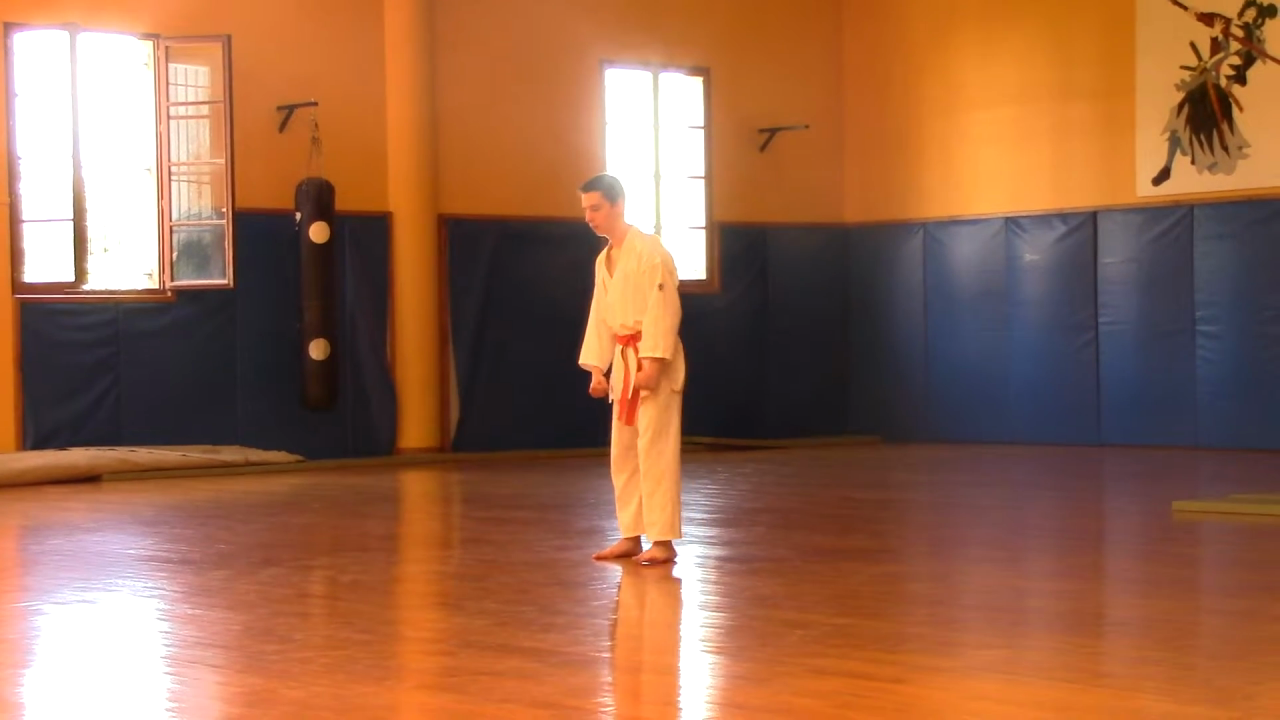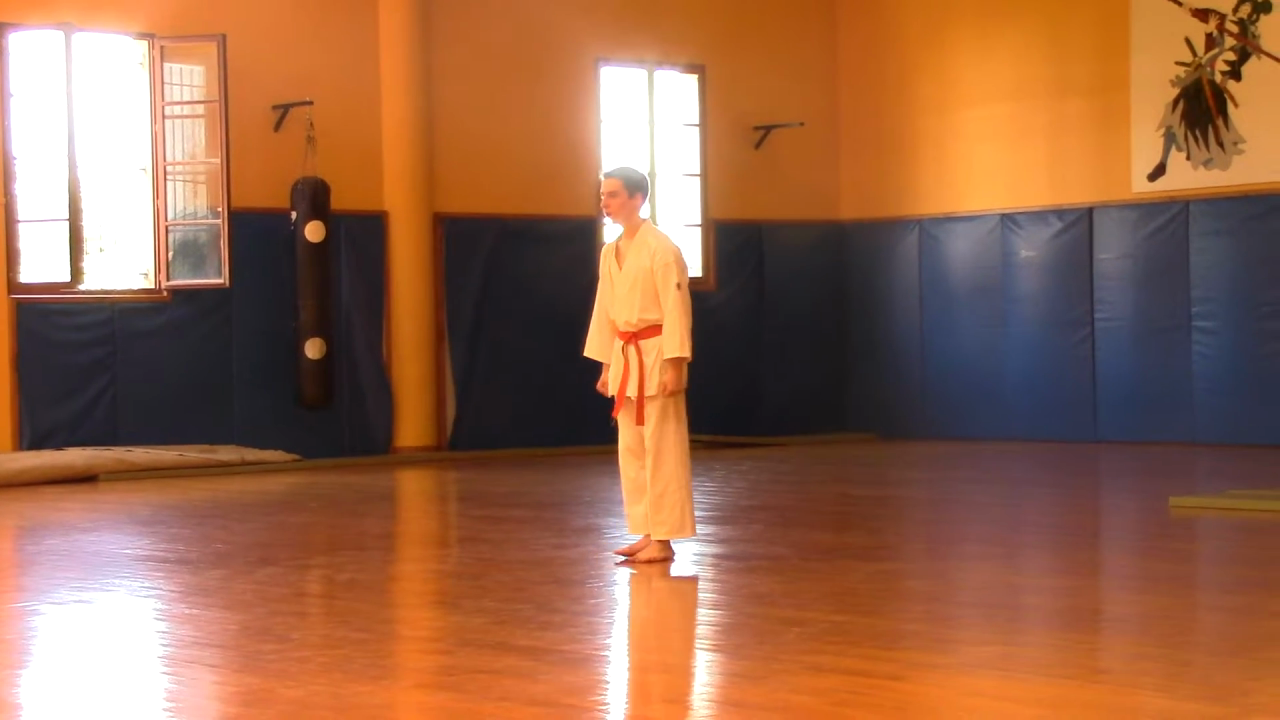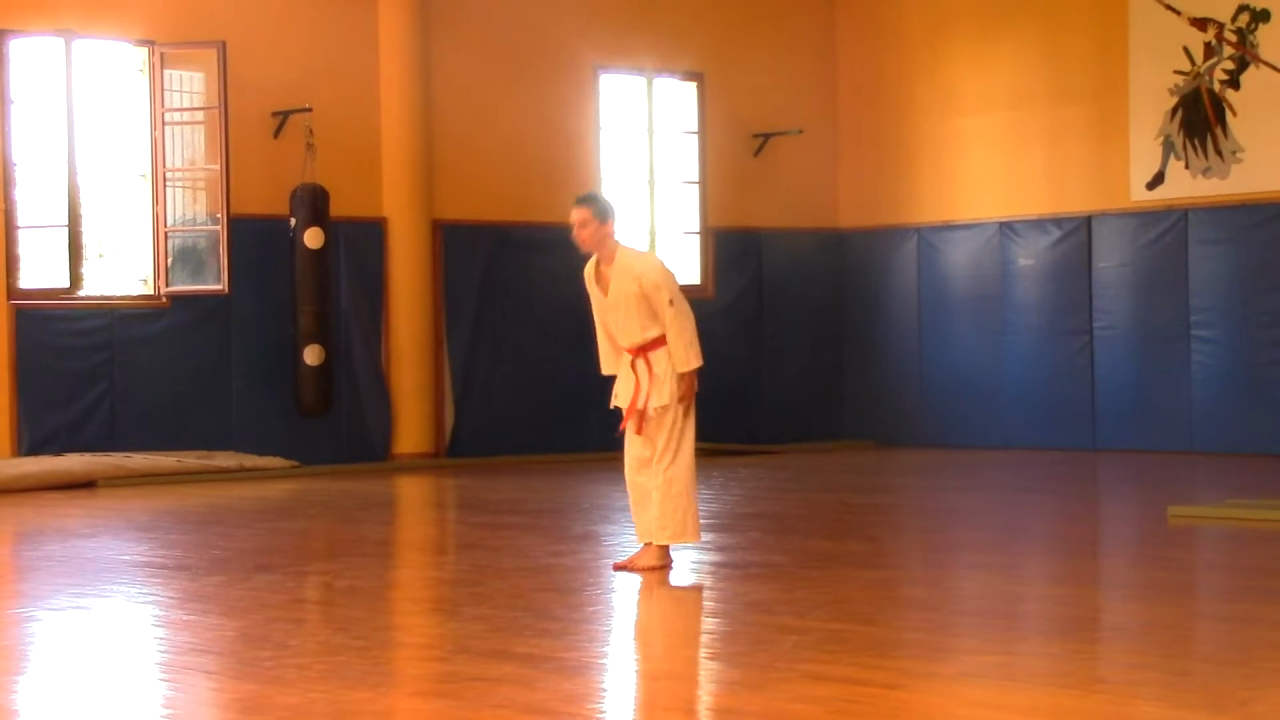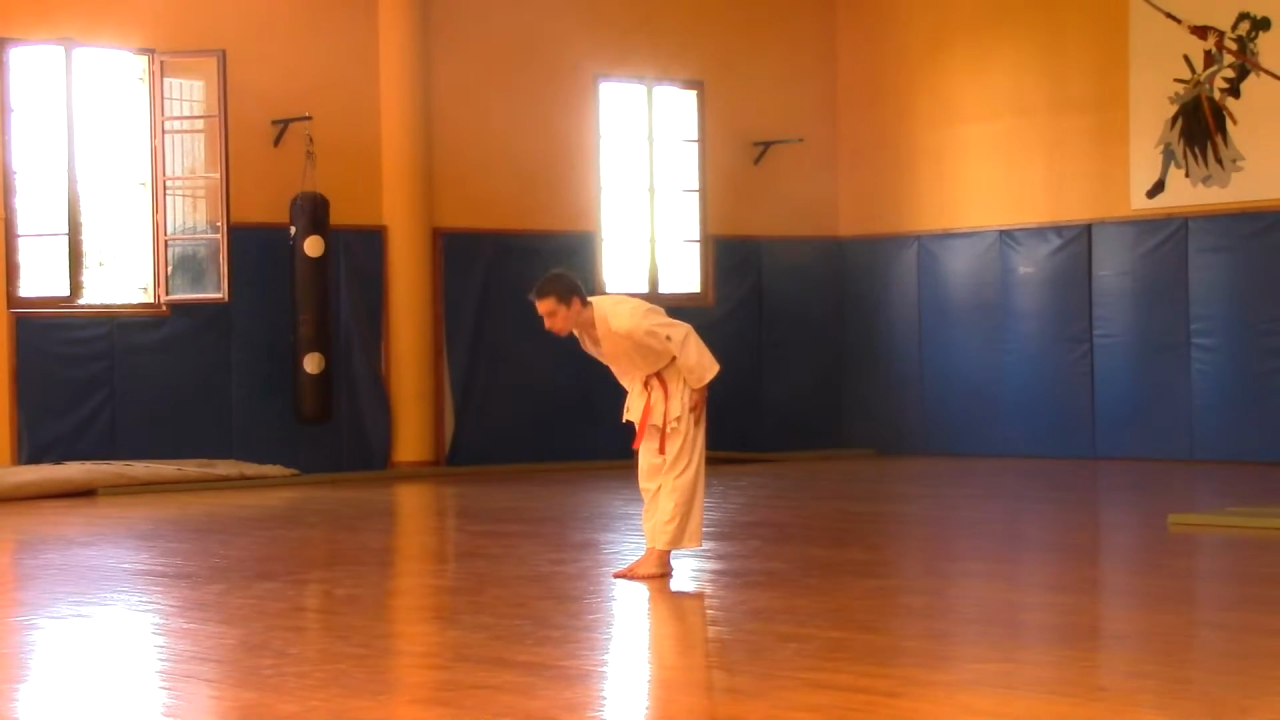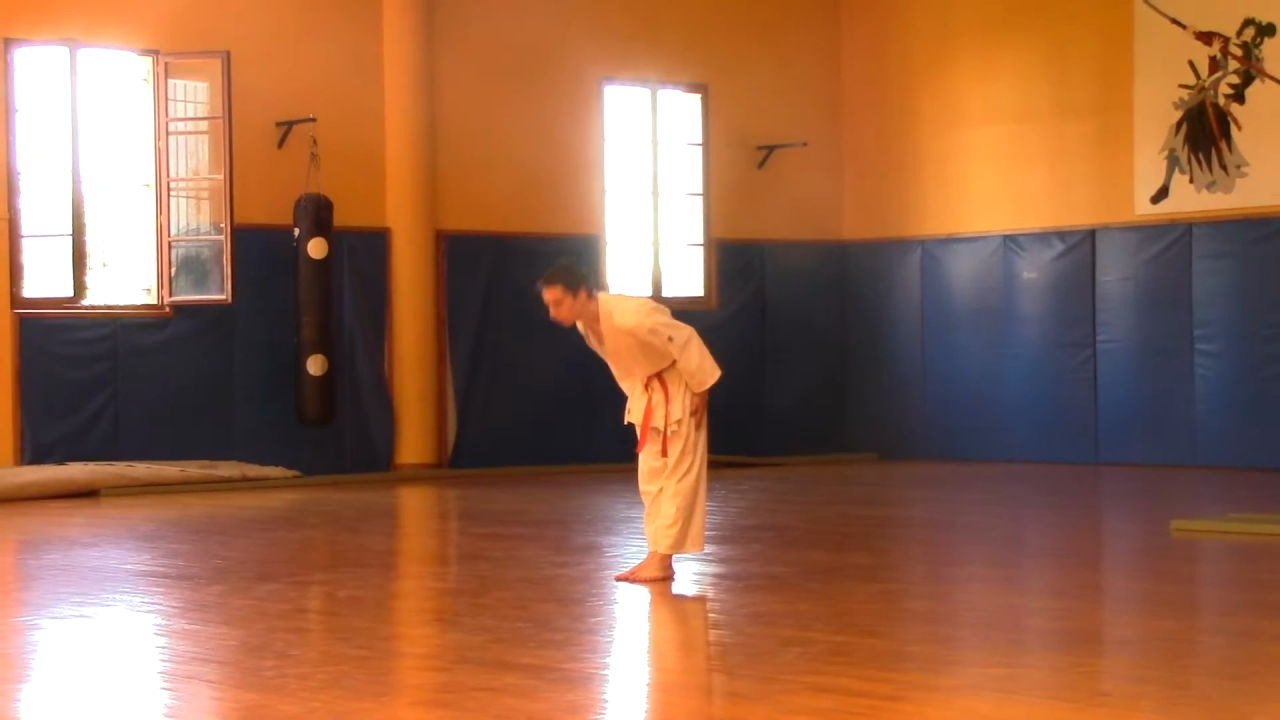
dt=0.4s
person 1, frame 1
left shoulder: (650, 250)
right shoulder: (603, 260)
left elbow: (664, 311)
right elbow: (600, 318)
left wrist: (653, 364)
right wrist: (597, 370)
left hip: (655, 360)
right hip: (625, 361)
left knee: (654, 451)
right knee: (624, 454)
left ankle: (662, 540)
right ankle: (631, 536)
person 1, frame 2
left shoulder: (661, 248)
right shoulder: (609, 252)
left elbow: (677, 309)
left wrist: (675, 364)
right wrist: (605, 365)
left hip: (656, 356)
right hip: (625, 357)
left knee: (662, 451)
right knee: (632, 452)
left ankle: (663, 539)
right ankle: (647, 532)
person 1, frame 3
left shoulder: (644, 267)
right shoulder: (591, 272)
left elbow: (678, 320)
left wrist: (686, 375)
right wrist: (620, 374)
left hip: (663, 369)
right hip: (632, 370)
left knee: (667, 459)
right knee: (638, 462)
left ankle: (662, 547)
right ankle: (650, 543)
person 1, frame 4
left shoulder: (626, 319)
right shoulder: (580, 327)
left elbow: (683, 338)
left wrist: (699, 387)
right wrist: (638, 393)
left hip: (678, 384)
right hip: (647, 388)
left knee: (677, 470)
right knee: (651, 472)
left ankle: (660, 556)
right ankle: (654, 552)
person 1, frame 5
left shoulder: (631, 316)
right shoulder: (584, 323)
left elbow: (685, 342)
left wrist: (700, 392)
right wrist: (637, 396)
left hip: (679, 389)
right hip: (647, 393)
left knee: (678, 473)
right knee: (651, 477)
left ankle: (663, 559)
right ankle: (656, 556)
person 2, frame 1
left shoulder: (1253, 38)
right shoulder: (1226, 24)
left hip: (1220, 88)
right hip: (1205, 81)
right knee: (1182, 119)
right ankle: (1167, 167)
person 2, frame 2
left shoulder: (1248, 34)
right shoulder: (1221, 20)
left hip: (1215, 84)
right hip: (1199, 77)
right knee: (1177, 115)
right ankle: (1163, 163)
person 2, frame 3
left shoulder: (1246, 44)
right shoulder: (1219, 29)
left hip: (1213, 92)
right hip: (1198, 86)
left knee: (1210, 127)
right knee: (1175, 123)
right ankle: (1162, 171)
person 2, frame 4
left shoulder: (1246, 52)
right shoulder: (1220, 37)
left hip: (1214, 101)
right hip: (1199, 94)
left knee: (1210, 137)
right knee: (1176, 132)
right ankle: (1162, 180)
person 2, frame 5
left shoulder: (1251, 57)
right shoulder: (1224, 43)
left hip: (1219, 106)
right hip: (1203, 100)
left knee: (1213, 143)
right knee: (1180, 137)
right ankle: (1165, 186)
